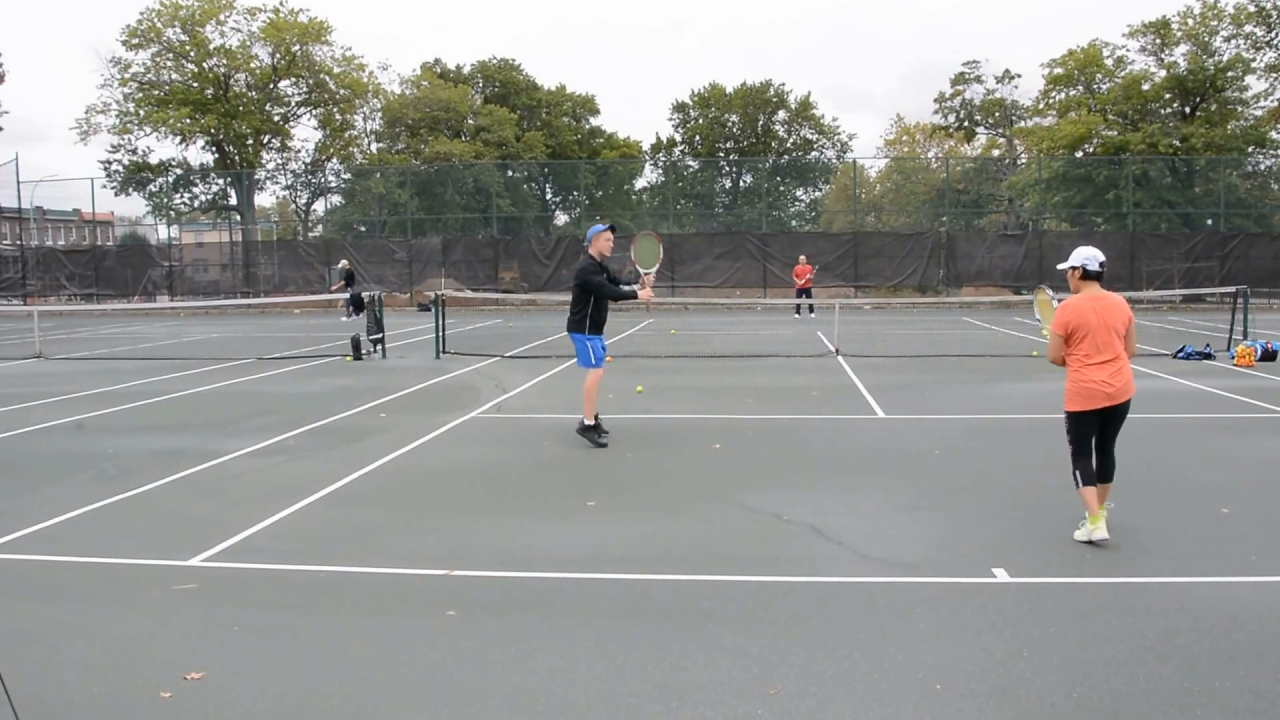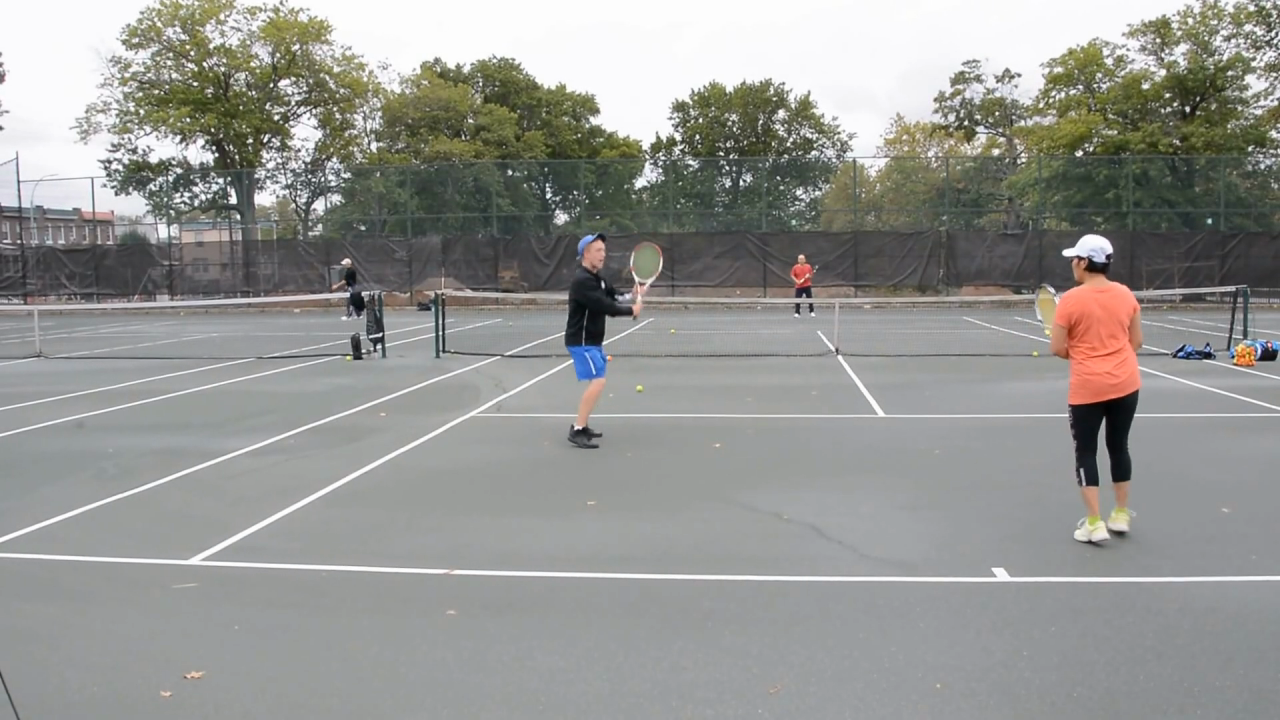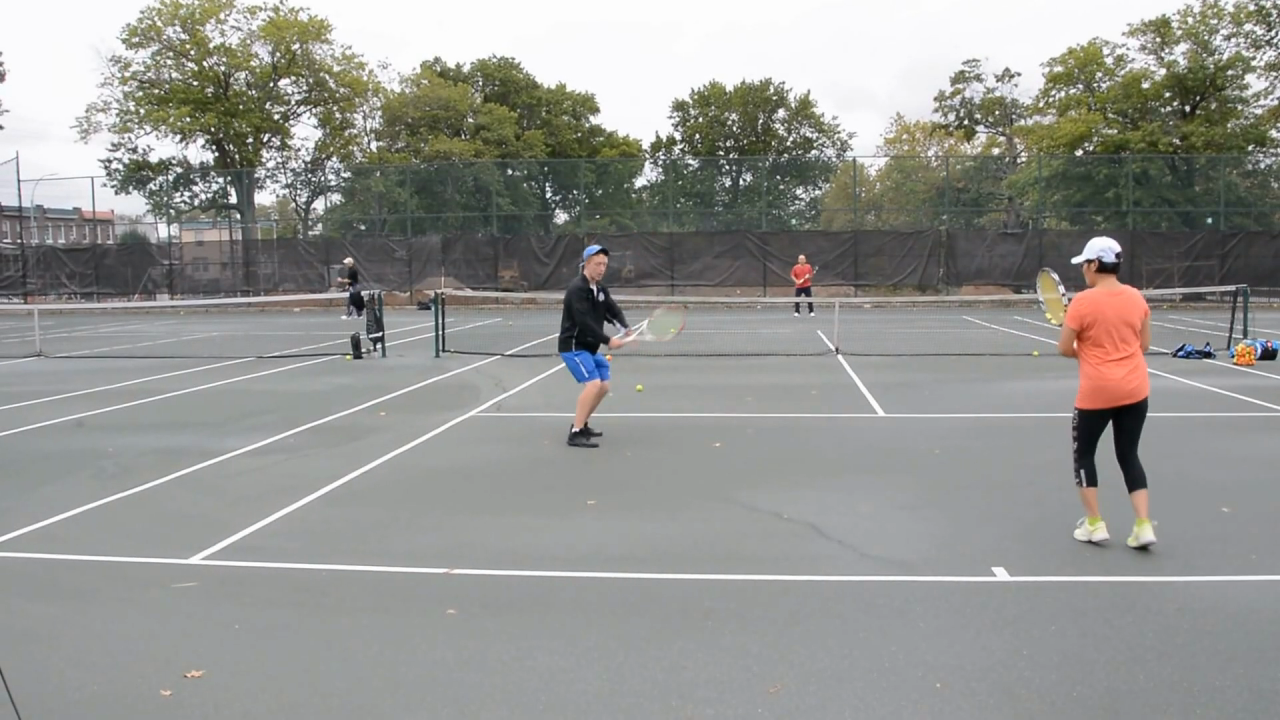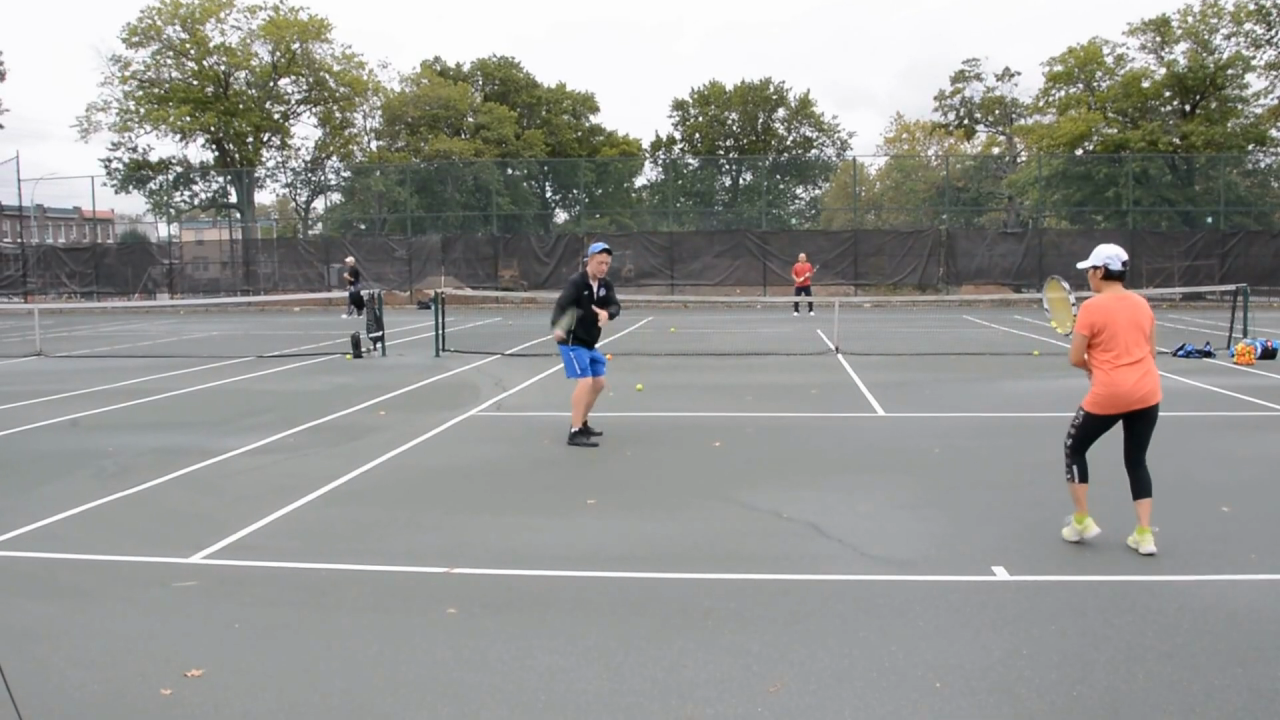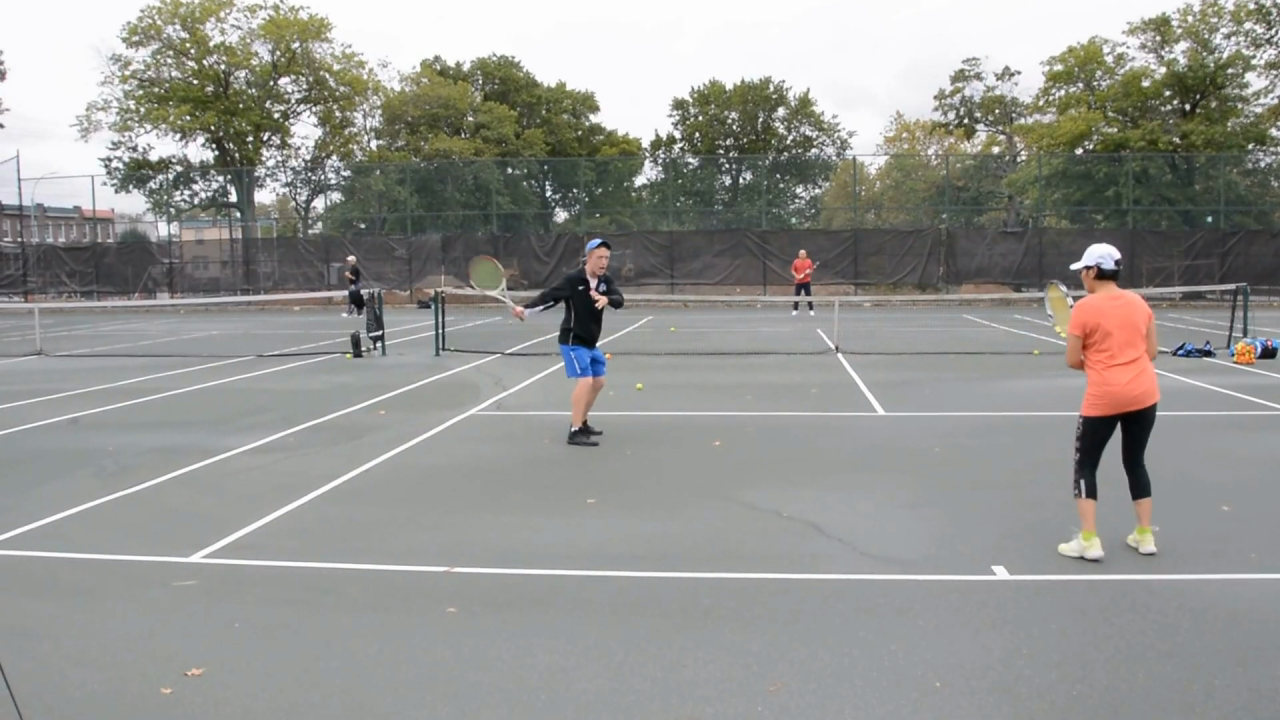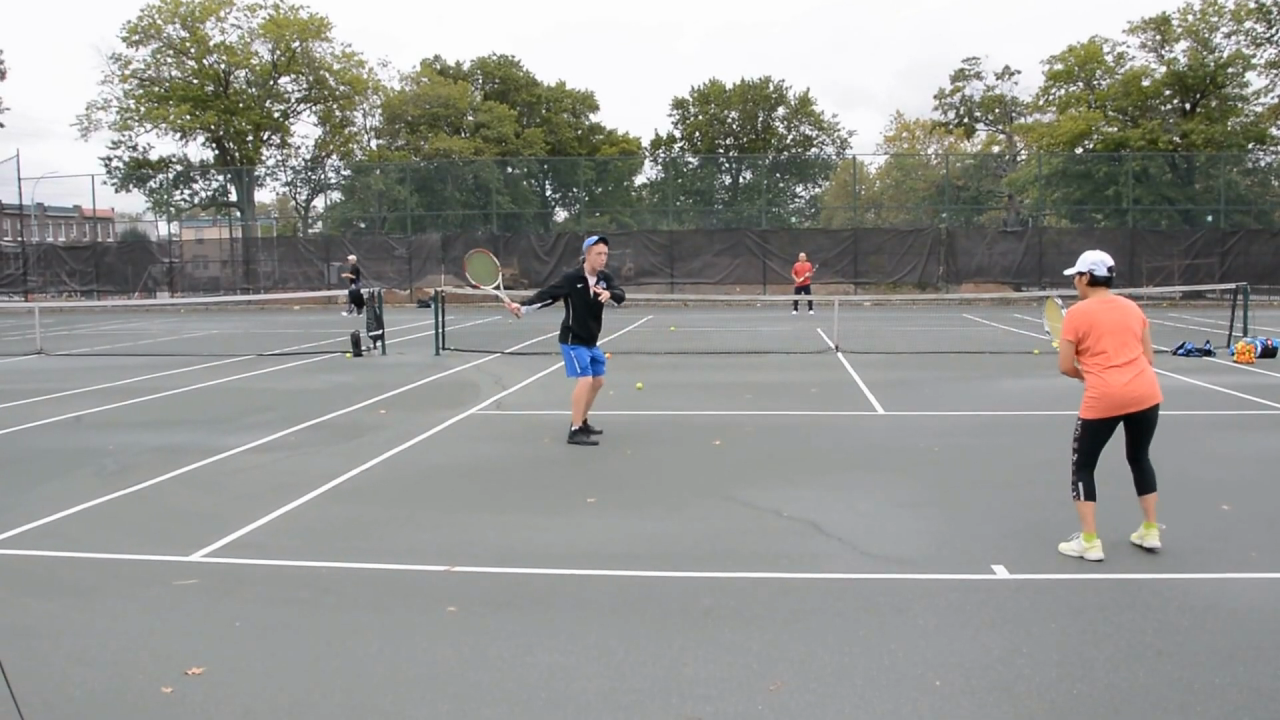
dt=0.2s
person 1, frame 1
left shoulder: (1067, 308)
right shoulder: (1121, 304)
left elbow: (1055, 356)
right elbow: (1131, 350)
left hip: (1083, 395)
right hip: (1120, 391)
left knee: (1081, 455)
right knee: (1105, 449)
left ankle: (1095, 523)
right ankle: (1099, 510)
person 1, frame 2
left shoulder: (1070, 300)
right shoulder: (1125, 295)
left elbow: (1058, 349)
right elbow: (1137, 341)
left hip: (1088, 388)
right hip: (1126, 384)
left knee: (1085, 452)
right knee: (1119, 447)
left ankle: (1094, 524)
right ankle: (1121, 514)
person 1, frame 3
left shoulder: (1082, 301)
right shoulder: (1136, 298)
left elbow: (1064, 348)
right elbow: (1144, 345)
left hip: (1097, 392)
right hip: (1135, 390)
left knee: (1083, 454)
right knee: (1128, 455)
left ankle: (1095, 526)
right ankle: (1143, 527)
person 1, frame 4
left shoulder: (1092, 308)
right shoulder: (1142, 305)
left elbow: (1075, 358)
right elbow: (1150, 351)
left hip: (1108, 397)
right hip: (1147, 394)
left knee: (1074, 449)
right knee: (1136, 462)
left ankle: (1082, 522)
right ankle: (1145, 535)
person 1, frame 5
left shoulder: (1084, 308)
right shoulder: (1139, 303)
left elbow: (1072, 360)
right elbow: (1152, 352)
left hip: (1104, 399)
right hip: (1144, 394)
left knee: (1085, 465)
right knee: (1135, 462)
left ankle: (1089, 540)
right ankle: (1145, 535)
person 1, frame 6
left shoulder: (1076, 314)
right shoulder: (1132, 309)
left elbow: (1065, 367)
right elbow: (1148, 358)
left hip: (1103, 401)
right hip: (1145, 395)
left knee: (1082, 466)
right knee: (1140, 459)
left ankle: (1089, 541)
right ankle: (1151, 530)
person 2, frame 1
left shoulder: (600, 266)
right shoulder: (587, 267)
left elbow: (618, 286)
right elbow: (609, 291)
left wrist: (640, 286)
right wrist: (637, 295)
left hip: (593, 330)
right hip: (584, 330)
left knee: (596, 373)
right knee: (595, 373)
left ankle: (591, 419)
right ankle: (588, 424)
person 2, frame 2
left shoulder: (597, 277)
right shoulder: (582, 280)
left elbow: (613, 298)
right elbow: (605, 306)
left wrist: (633, 296)
right wrist: (631, 311)
left hip: (592, 342)
right hip: (581, 342)
left knee: (597, 383)
right knee: (597, 382)
left ankle: (580, 425)
right ankle: (577, 431)
person 2, frame 3
left shoulder: (601, 289)
right shoulder: (577, 289)
left elbow: (614, 311)
right elbow: (585, 322)
left wrist: (626, 328)
right wrist: (608, 340)
left hip: (591, 348)
right hip: (575, 347)
left knee: (603, 386)
right knee: (593, 384)
left ankle: (580, 424)
right ankle: (576, 433)
person 2, frame 4
left shoulder: (605, 284)
right shoulder: (576, 282)
left elbow: (614, 308)
right elbow: (561, 306)
left wrist: (606, 312)
right wrist: (557, 327)
left hip: (590, 344)
right hip: (573, 342)
left knee: (599, 383)
right knee: (585, 382)
left ankle: (581, 423)
right ankle: (575, 433)
person 2, frame 5
left shoulder: (606, 280)
right shoulder: (572, 280)
left elbow: (619, 300)
right elbow: (547, 297)
left wrist: (607, 299)
right wrist: (524, 310)
left hip: (591, 343)
right hip: (573, 342)
left knee: (598, 382)
right knee: (585, 381)
left ankle: (582, 422)
right ankle: (575, 432)
person 2, frame 6
left shoulder: (605, 278)
right shoulder: (571, 278)
left elbow: (621, 295)
right elbow: (545, 295)
left wrist: (609, 294)
right wrist: (521, 307)
left hip: (591, 342)
right hip: (574, 341)
left knee: (598, 381)
right knee: (584, 381)
left ankle: (581, 422)
right ankle: (575, 431)
